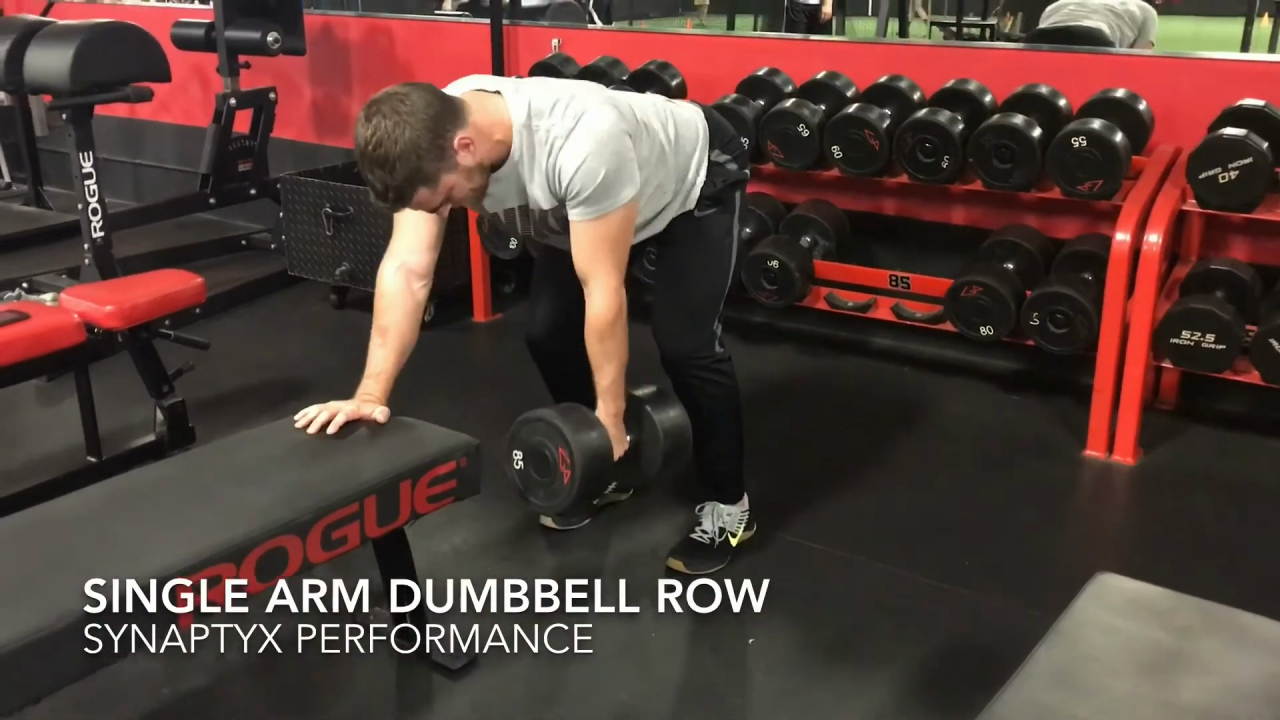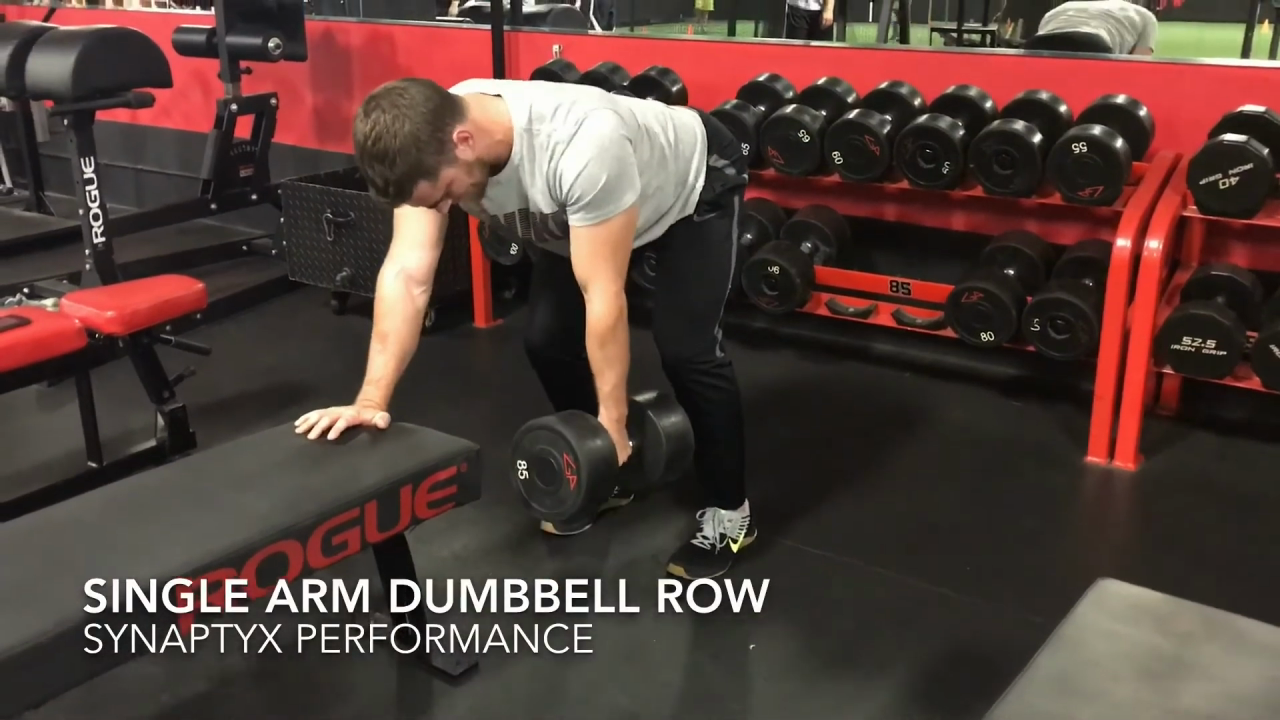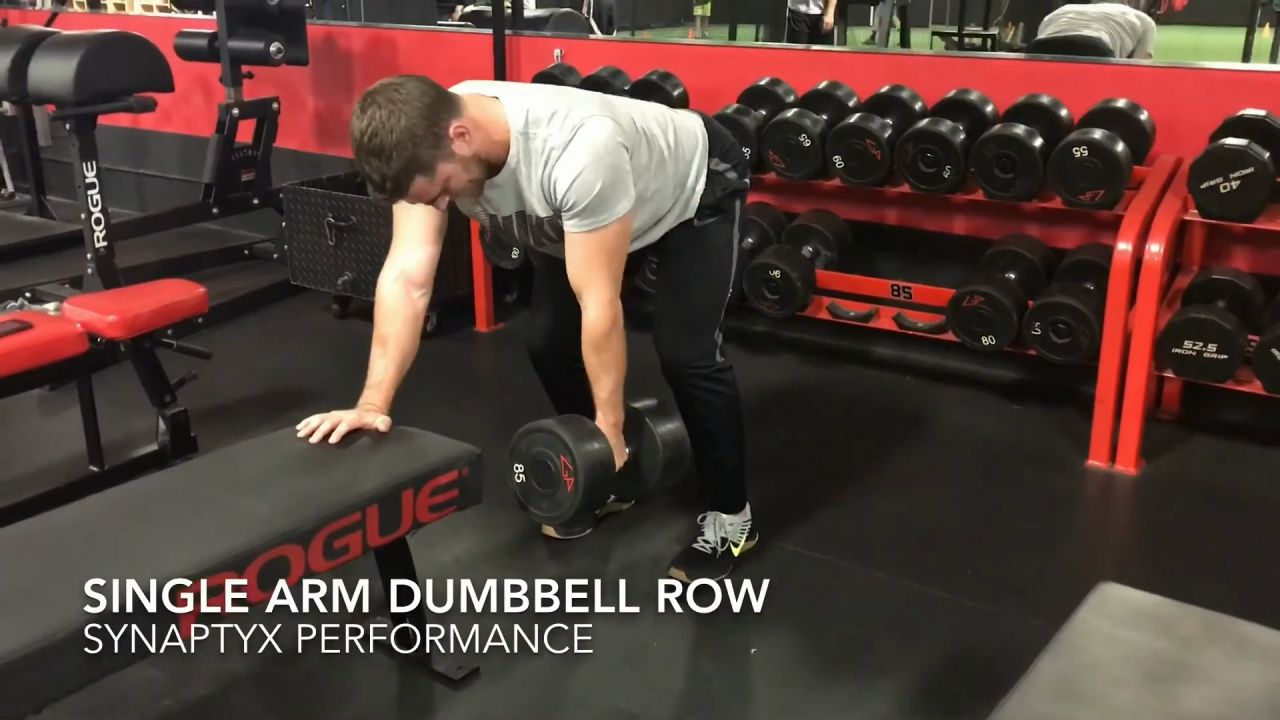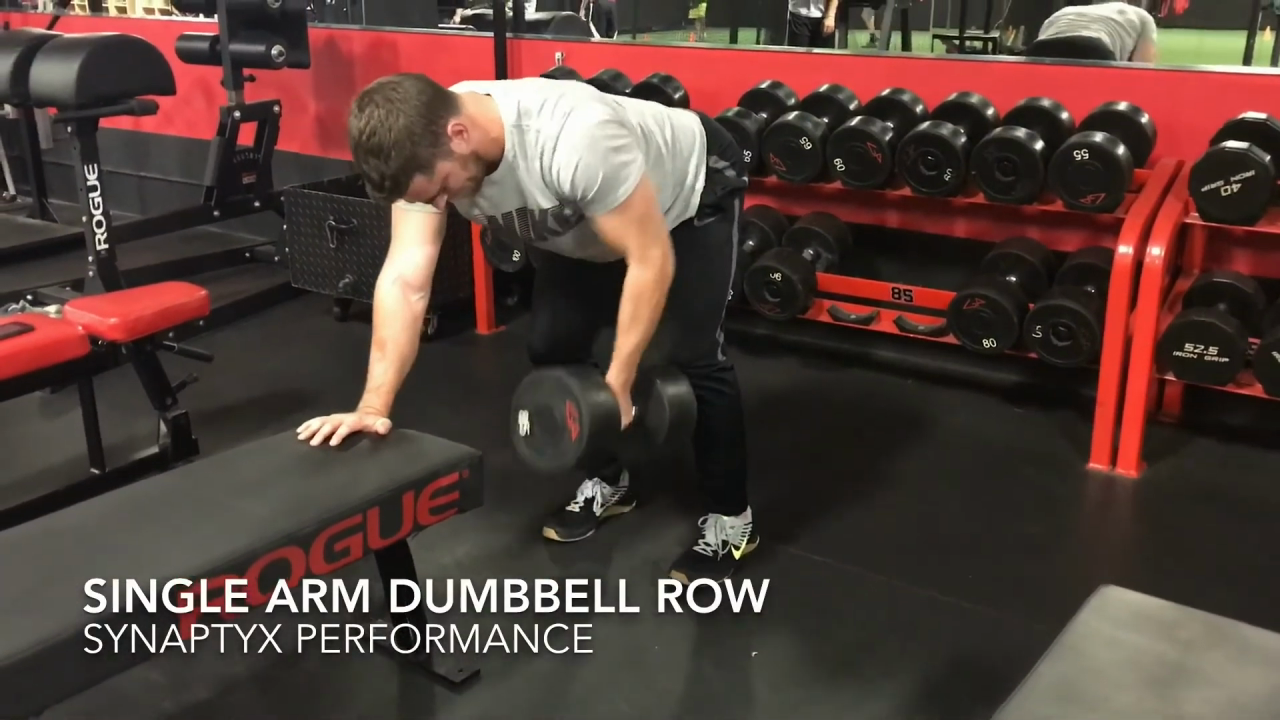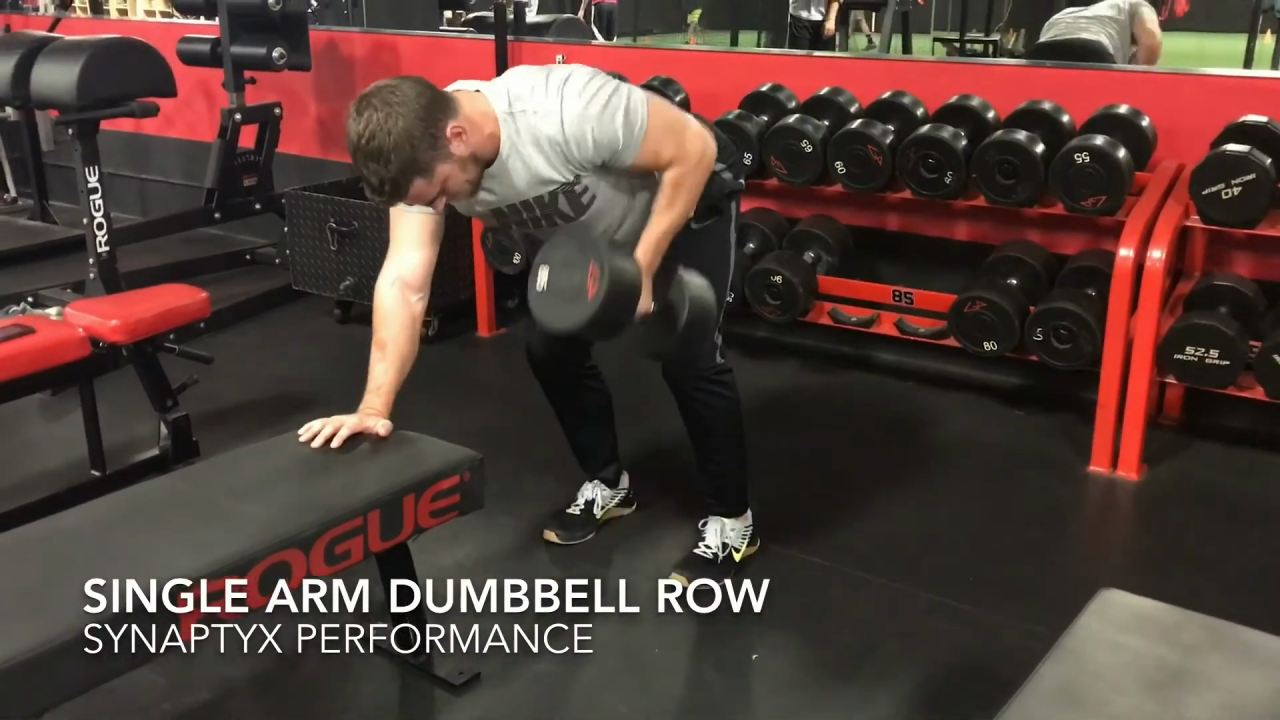
dt=0.3s
person 1, frame 1
left shoulder: (582, 141)
right shoulder: (428, 138)
left elbow: (604, 291)
right elbow: (407, 268)
left wrist: (611, 417)
right wrist: (371, 393)
left hip: (697, 176)
left knee: (683, 345)
right knee: (549, 335)
left ankle: (728, 505)
person 1, frame 2
left shoulder: (582, 145)
right shoulder: (428, 143)
left elbow: (603, 297)
right elbow: (408, 274)
left wrist: (613, 423)
right wrist: (372, 400)
left hip: (695, 183)
left knee: (684, 351)
right knee: (547, 341)
left ankle: (729, 512)
person 1, frame 3
left shoulder: (577, 150)
right shoulder: (424, 145)
left elbow: (600, 303)
right elbow: (407, 276)
left wrist: (610, 428)
right wrist: (373, 403)
left hip: (696, 185)
left knee: (685, 354)
right knee: (549, 345)
left ankle: (730, 517)
person 1, frame 4
left shoulder: (574, 137)
right shoulder: (422, 150)
left elbow: (651, 261)
right elbow: (405, 280)
left wrist: (618, 386)
right wrist: (373, 406)
left hip: (694, 187)
left knee: (689, 355)
right knee: (552, 348)
left ankle: (731, 519)
right ankle: (606, 480)
person 1, frame 5
left shoulder: (569, 113)
right shoulder: (420, 148)
left elbow: (694, 147)
right elbow: (404, 282)
left wrist: (642, 269)
right wrist: (373, 408)
left hip: (683, 197)
left knee: (688, 359)
right knee: (550, 350)
left ankle: (731, 522)
right ankle: (608, 484)
